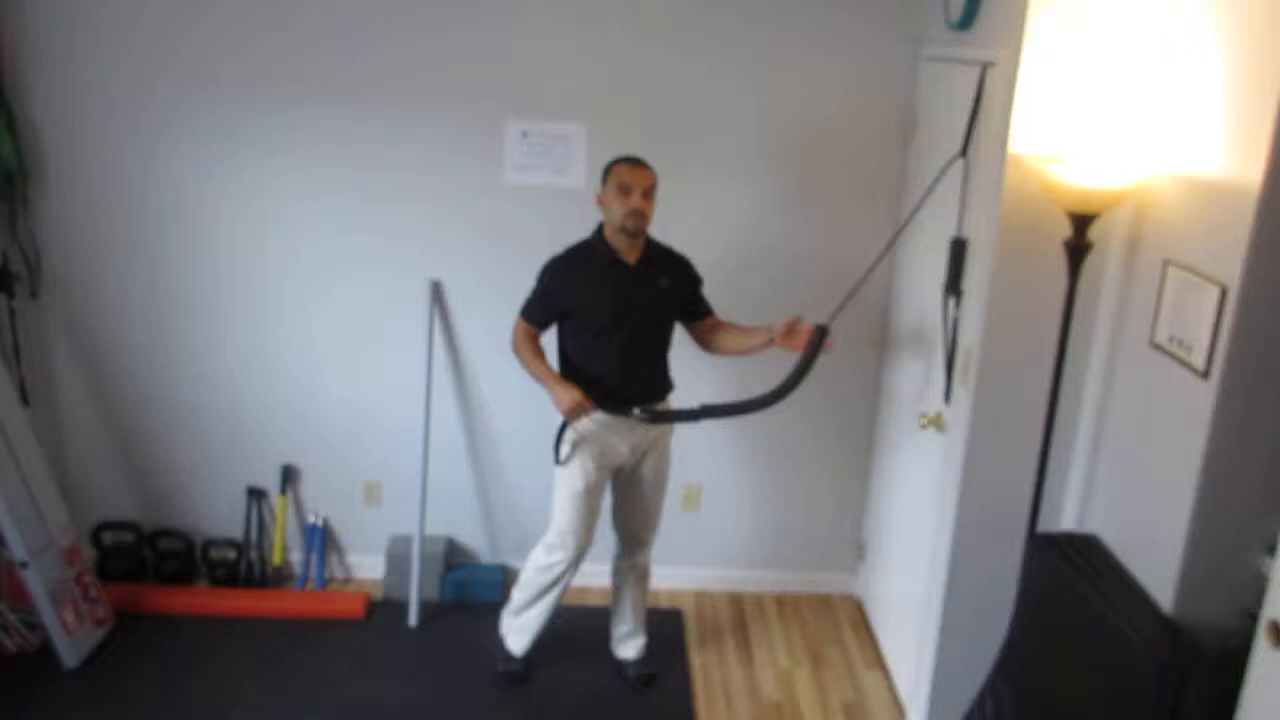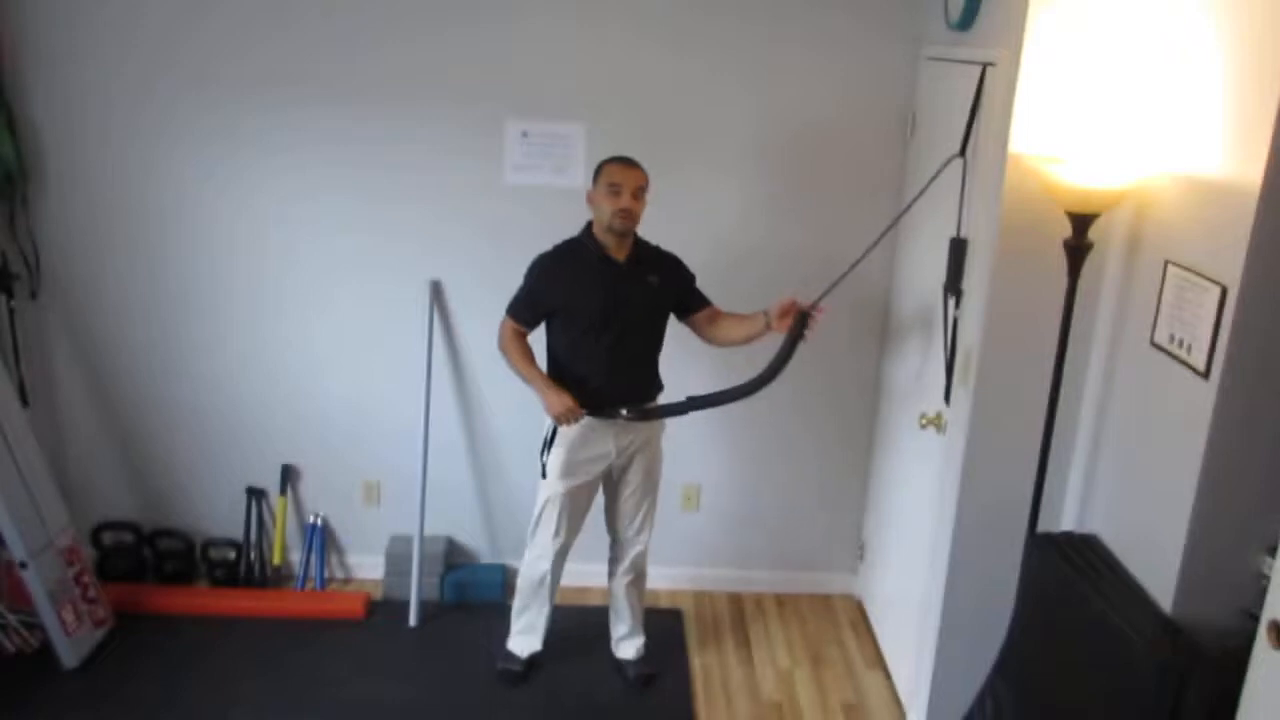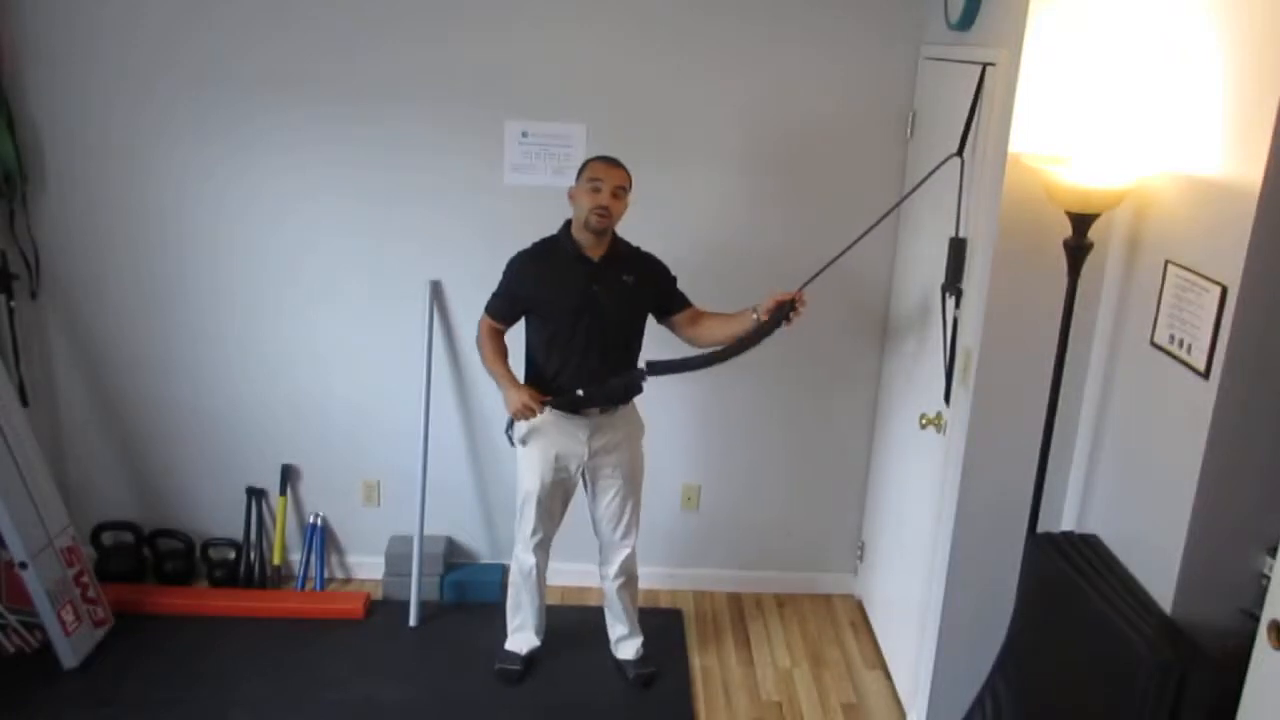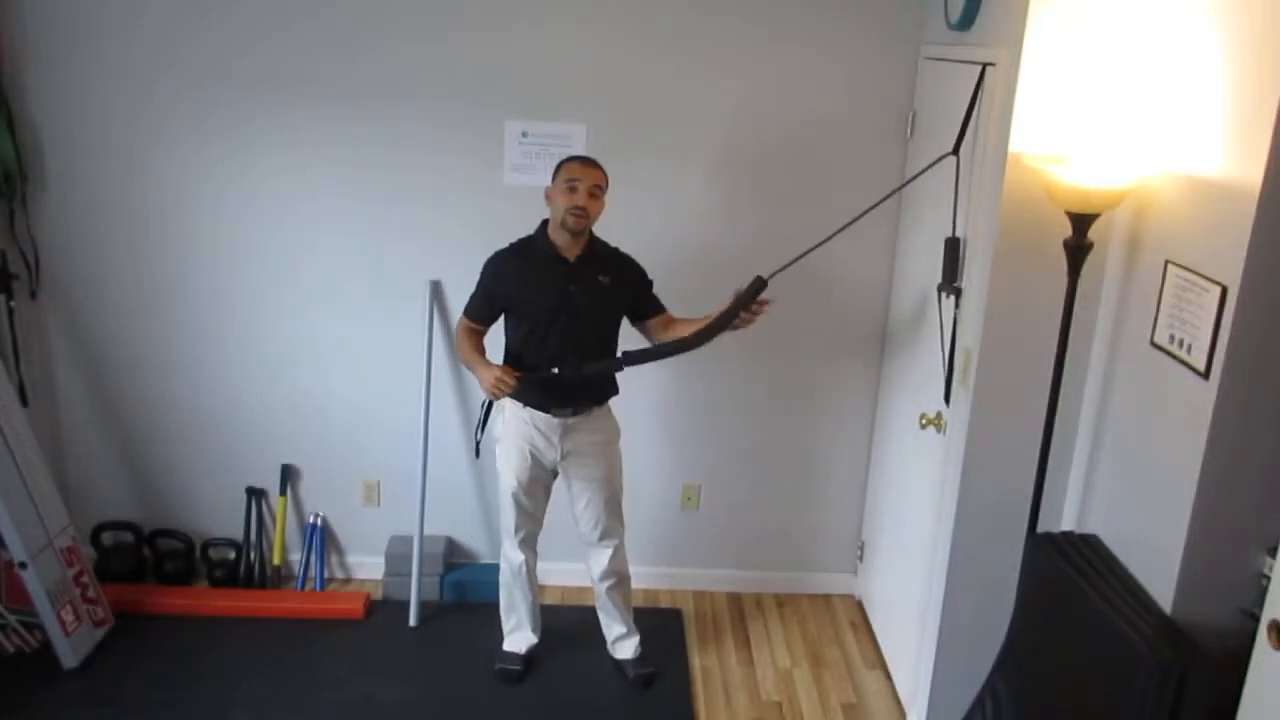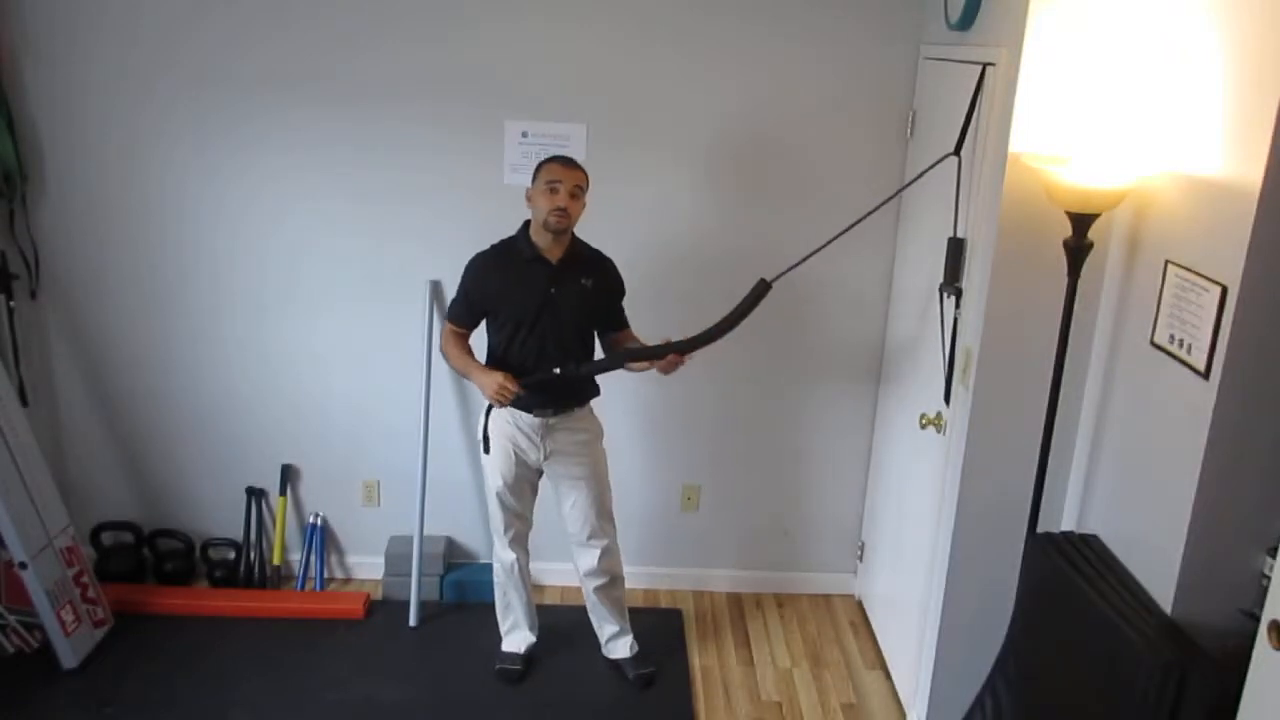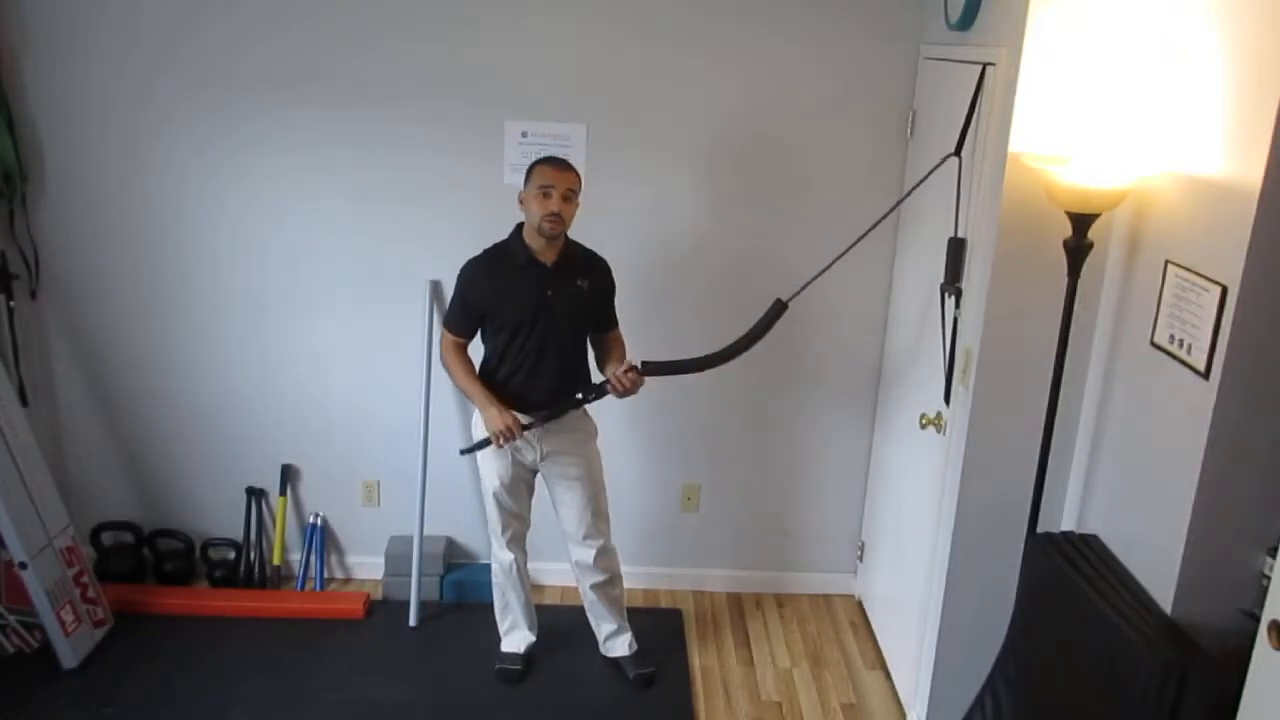
dt=0.3s
person 1, frame 1
left shoulder: (675, 269)
right shoulder: (568, 269)
left elbow: (709, 333)
right elbow: (523, 335)
left wrist: (771, 337)
right wrist: (555, 384)
left hip: (652, 426)
right hip: (591, 425)
left knee: (637, 544)
right knee: (567, 543)
left ankle: (628, 645)
right ankle: (513, 636)
person 1, frame 2
left shoulder: (665, 269)
right shoulder: (556, 266)
left elbow: (711, 324)
right elbow: (511, 335)
left wrist: (766, 322)
right wrist: (546, 387)
left hip: (641, 428)
right hip: (577, 427)
left knee: (632, 545)
right knee: (550, 541)
left ankle: (628, 645)
right ankle: (521, 642)
person 1, frame 3
left shoulder: (644, 269)
right shoulder: (532, 263)
left elbow: (693, 326)
right elbow: (490, 329)
left wrist: (757, 316)
right wrist: (505, 382)
left hip: (616, 426)
right hip: (548, 425)
left knee: (620, 543)
right knee: (532, 541)
left ankle: (627, 644)
right ankle: (521, 639)
person 1, frame 4
left shoulder: (620, 269)
right shoulder: (508, 263)
left elbow: (663, 331)
right elbow: (467, 330)
left wrist: (725, 320)
right wrist: (480, 367)
left hip: (591, 424)
right hip: (523, 422)
left knee: (605, 542)
right knee: (518, 540)
left ankle: (624, 644)
right ankle: (518, 639)
person 1, frame 5
left shoulder: (600, 270)
right shoulder: (490, 265)
left elbow: (618, 341)
right elbow: (451, 336)
left wrist: (651, 359)
right wrist: (481, 373)
left hip: (575, 424)
right hip: (509, 421)
left knee: (596, 542)
right knee: (509, 542)
left ankle: (619, 644)
right ankle: (516, 639)
person 1, frame 6
left shoulder: (593, 270)
right shoulder: (483, 270)
left elbow: (607, 337)
right elbow: (451, 347)
left wrist: (619, 370)
right wrist: (485, 404)
left hip: (570, 426)
right hip: (501, 430)
left knee: (592, 541)
right knee: (507, 542)
left ankle: (618, 642)
right ankle: (516, 639)
